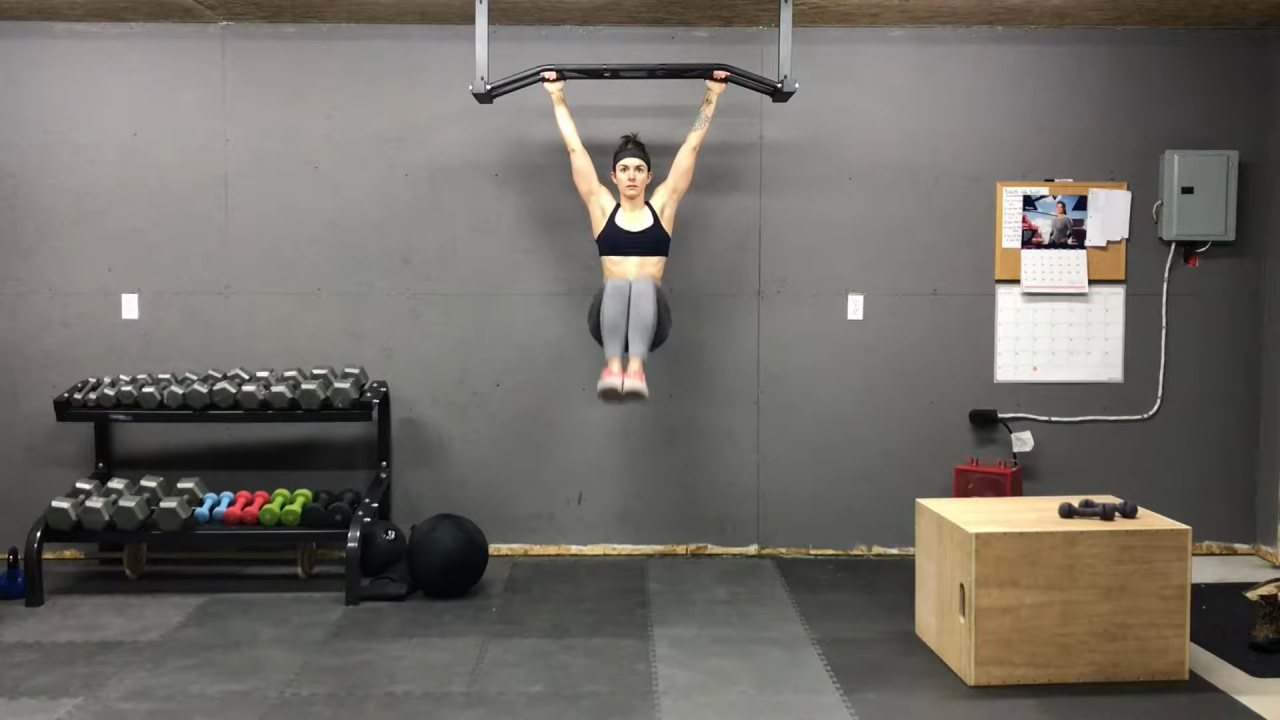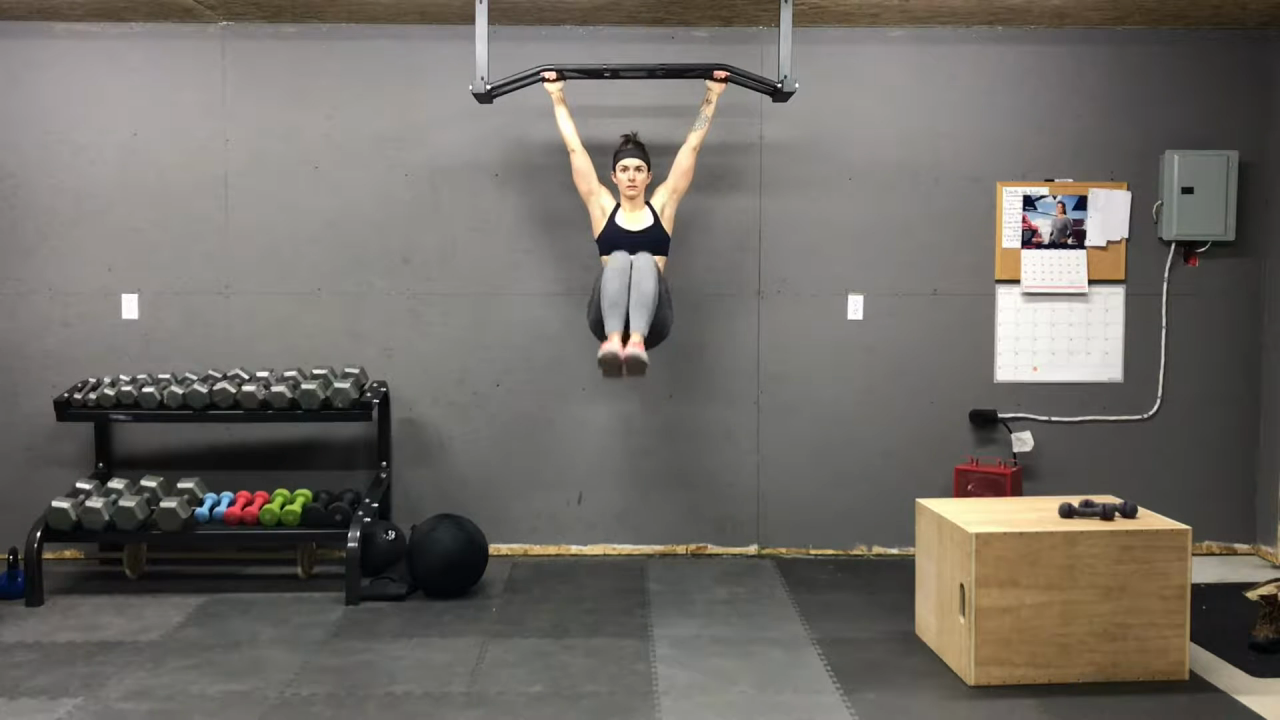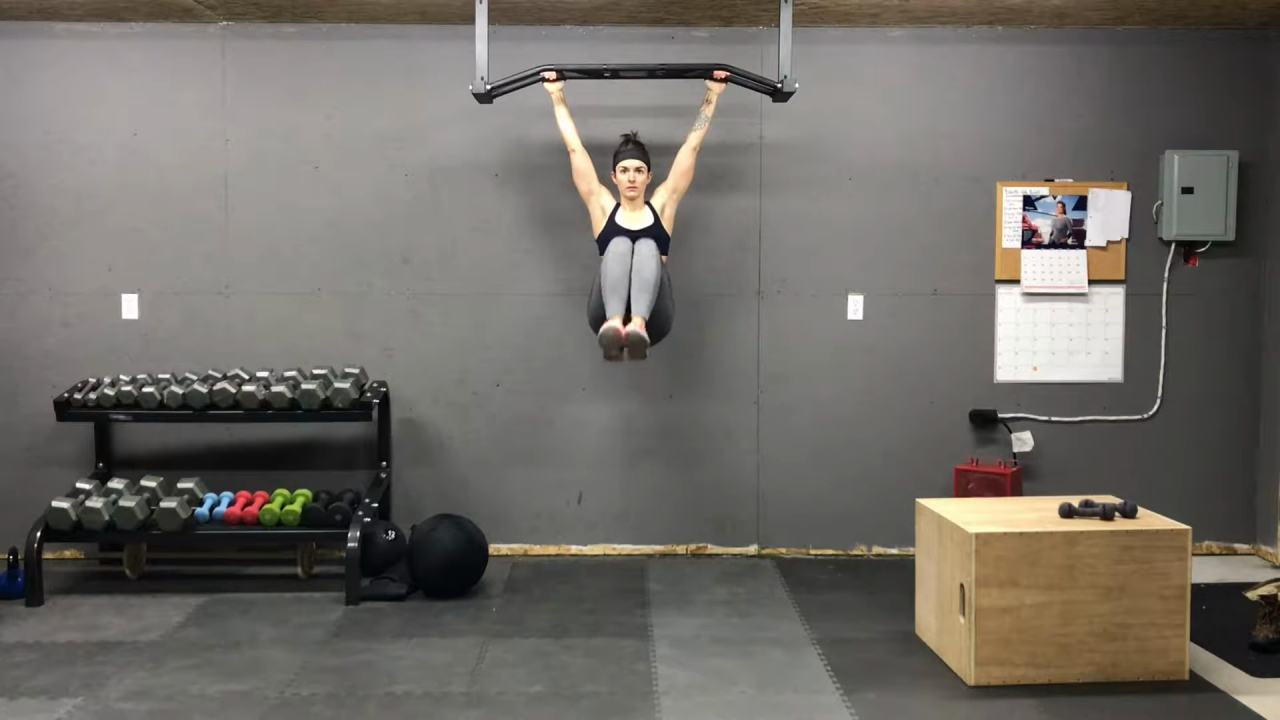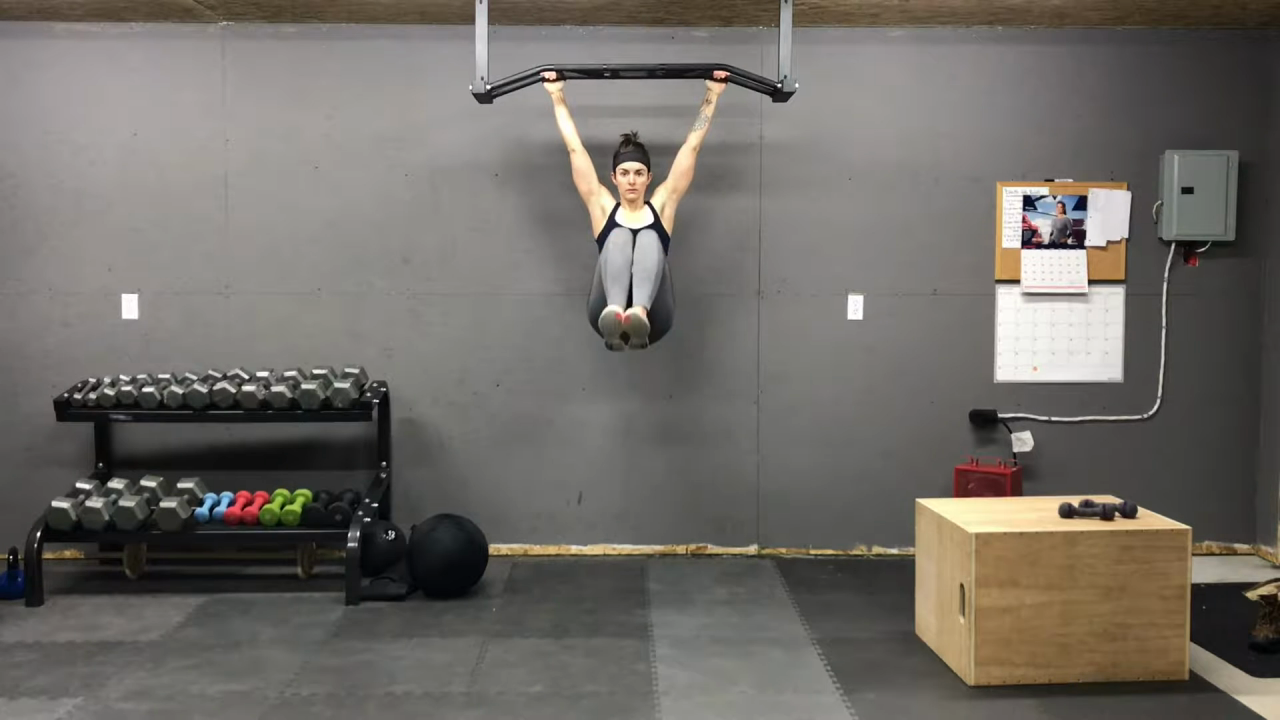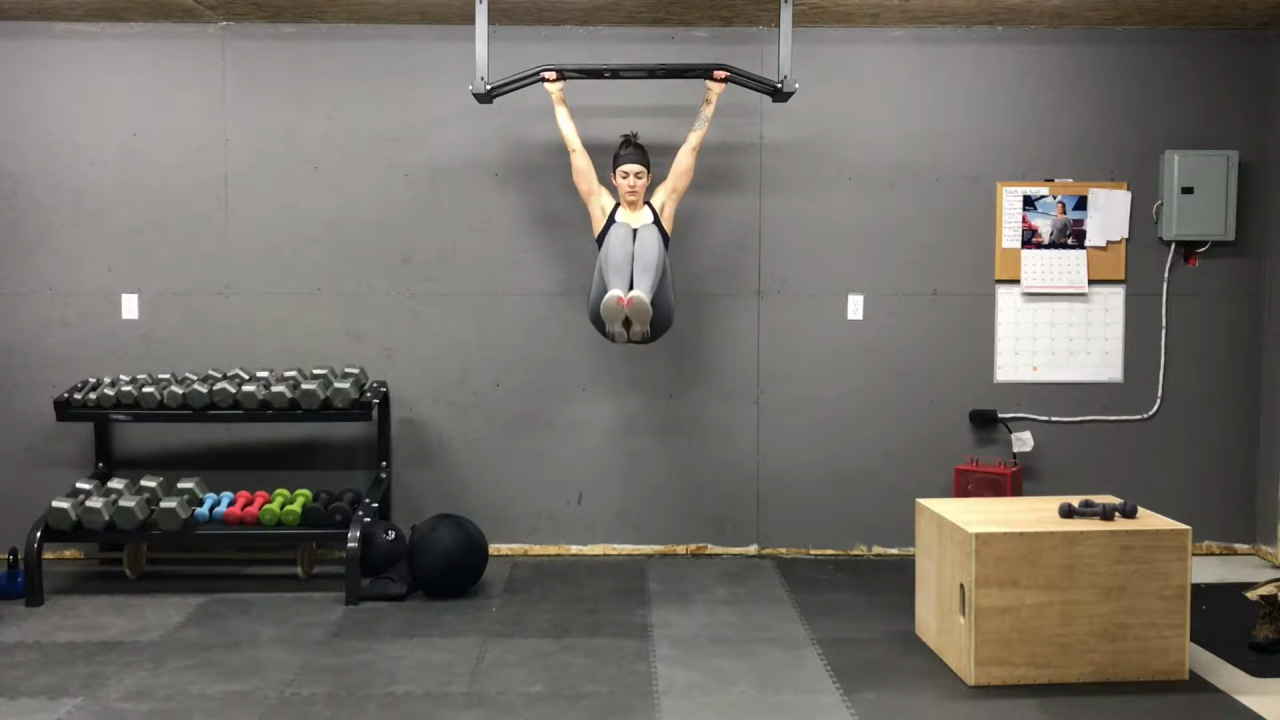
dt=0.1s
person 1, frame 1
left shoulder: (662, 204)
right shoulder: (602, 206)
left elbow: (691, 146)
right elbow: (575, 149)
left wrist: (712, 96)
right wrist: (557, 97)
left hip: (649, 312)
right hip: (610, 303)
left knee: (644, 286)
right knee: (618, 284)
left ankle: (635, 369)
right ankle: (613, 368)
person 1, frame 2
left shoulder: (663, 203)
right shoulder: (602, 205)
left elbow: (692, 147)
right elbow: (575, 148)
left wrist: (712, 96)
right wrist: (557, 96)
left hip: (650, 306)
right hip: (611, 302)
left knee: (644, 265)
right knee: (619, 262)
left ankle: (635, 344)
right ankle: (614, 344)
person 1, frame 3
left shoulder: (662, 205)
right shoulder: (602, 207)
left elbow: (692, 147)
right elbow: (575, 148)
left wrist: (711, 96)
right wrist: (557, 96)
left hip: (653, 318)
right hip: (605, 309)
left knee: (647, 249)
right knee: (618, 247)
left ankle: (638, 326)
right ankle: (614, 325)
person 1, frame 4
left shoulder: (663, 205)
right shoulder: (602, 206)
left elbow: (691, 147)
right elbow: (575, 148)
left wrist: (711, 96)
right wrist: (557, 96)
left hip: (654, 316)
right hip: (605, 306)
left knee: (648, 240)
right knee: (619, 238)
left ankle: (638, 315)
right ankle: (615, 314)
person 1, frame 5
left shoulder: (662, 206)
right shoulder: (602, 207)
left elbow: (691, 146)
right elbow: (575, 148)
left wrist: (711, 95)
right wrist: (557, 97)
left hip: (655, 317)
right hip: (606, 317)
left knee: (649, 232)
right knee: (620, 232)
left ankle: (641, 305)
right ankle: (616, 307)
